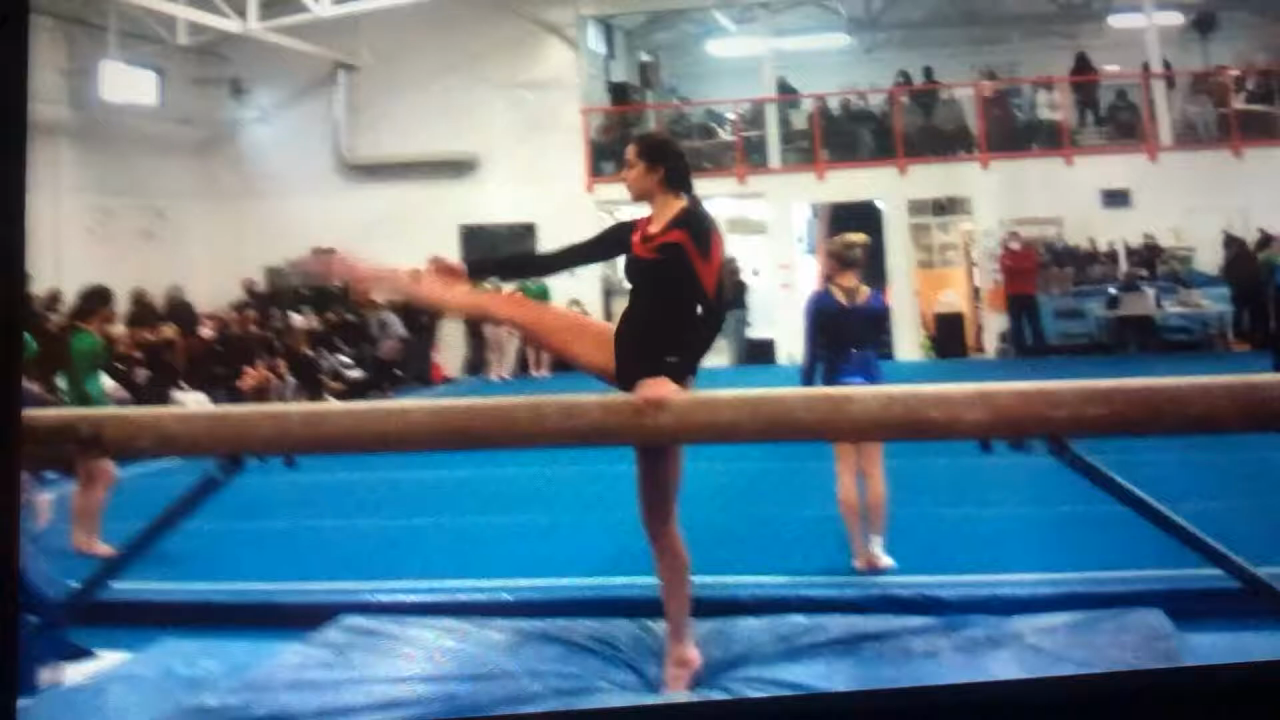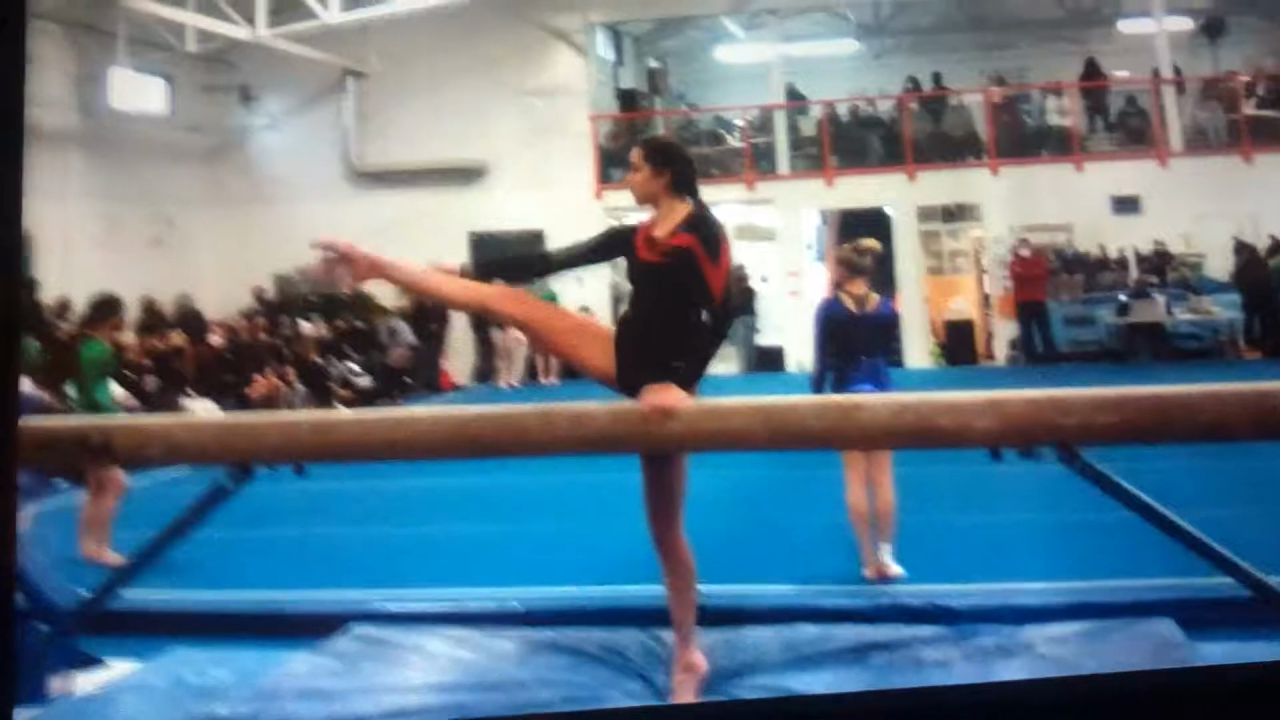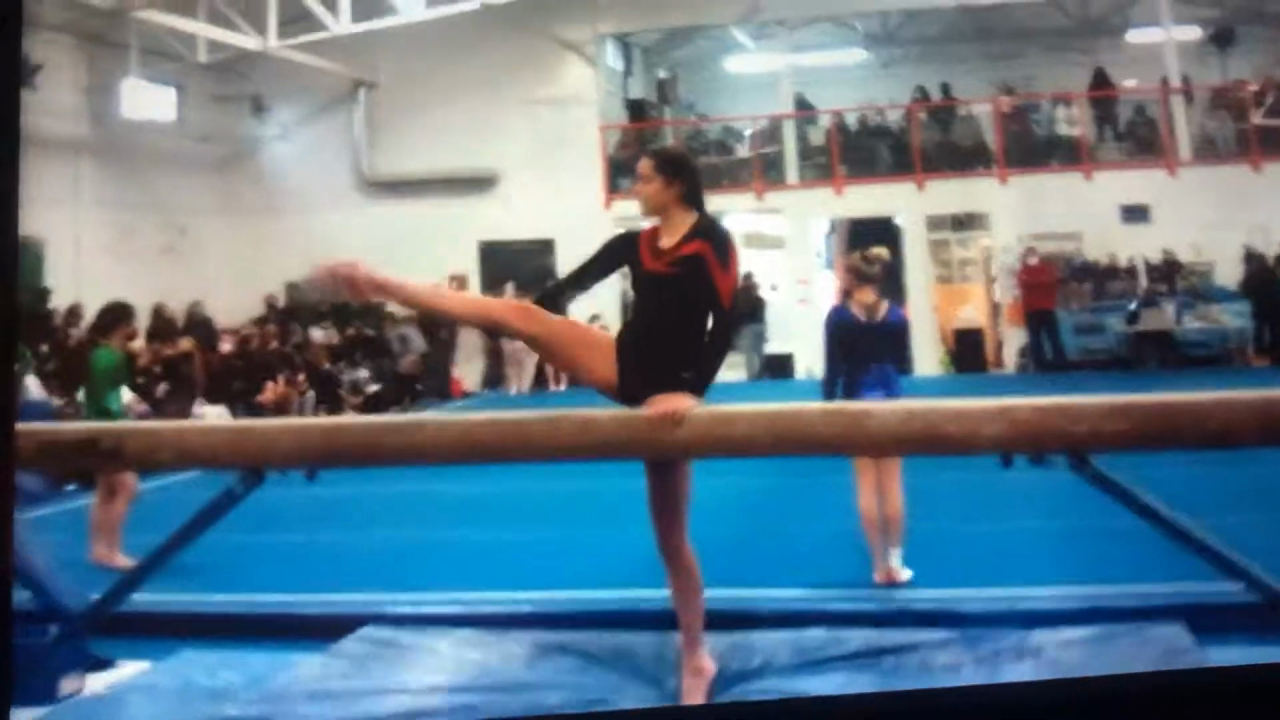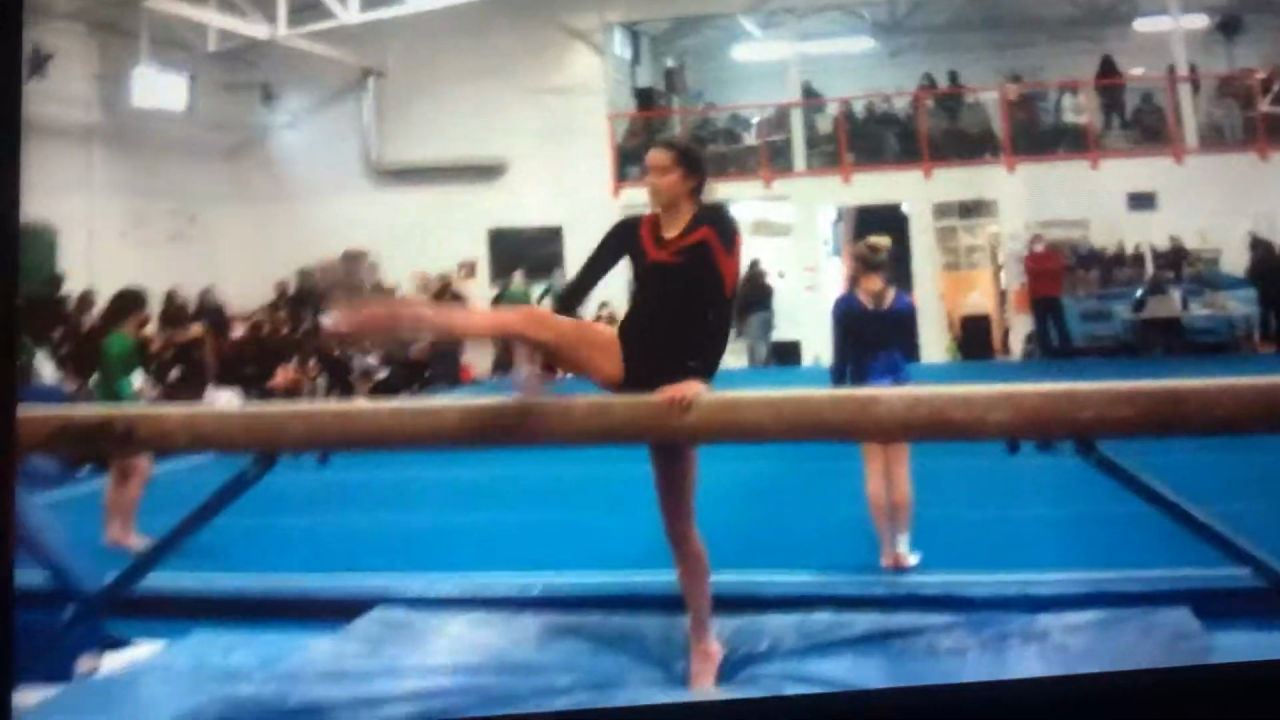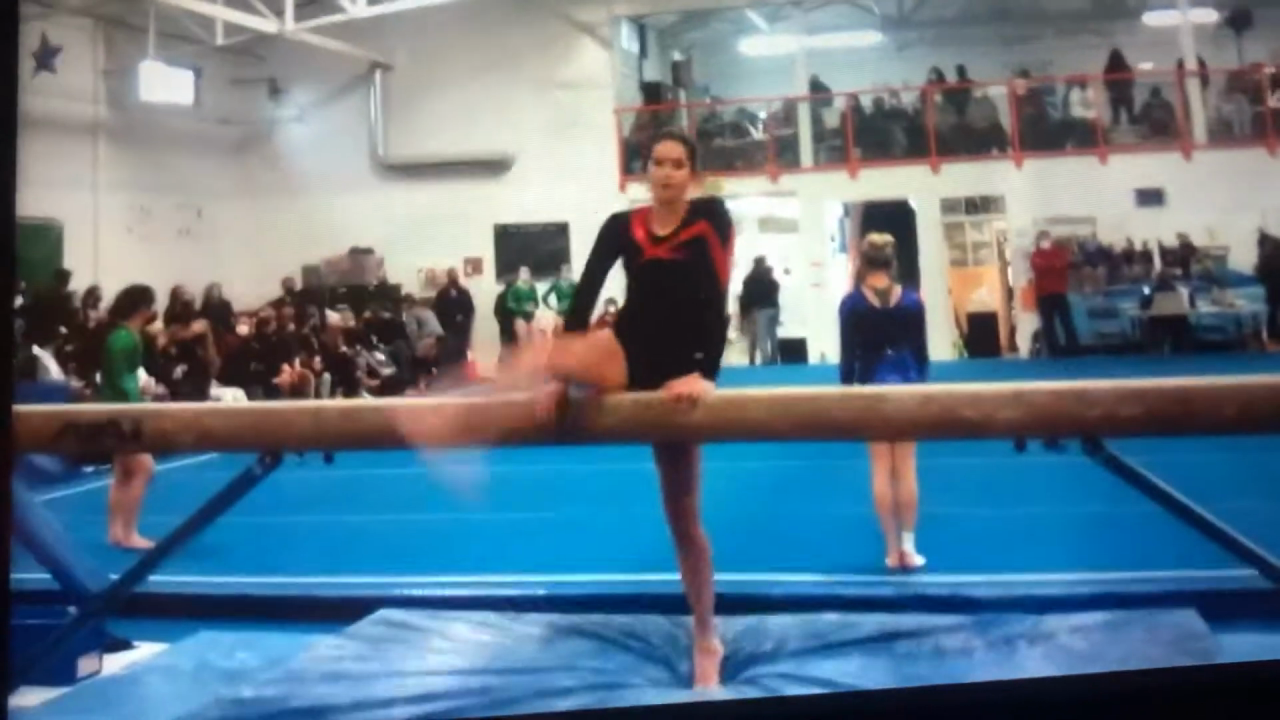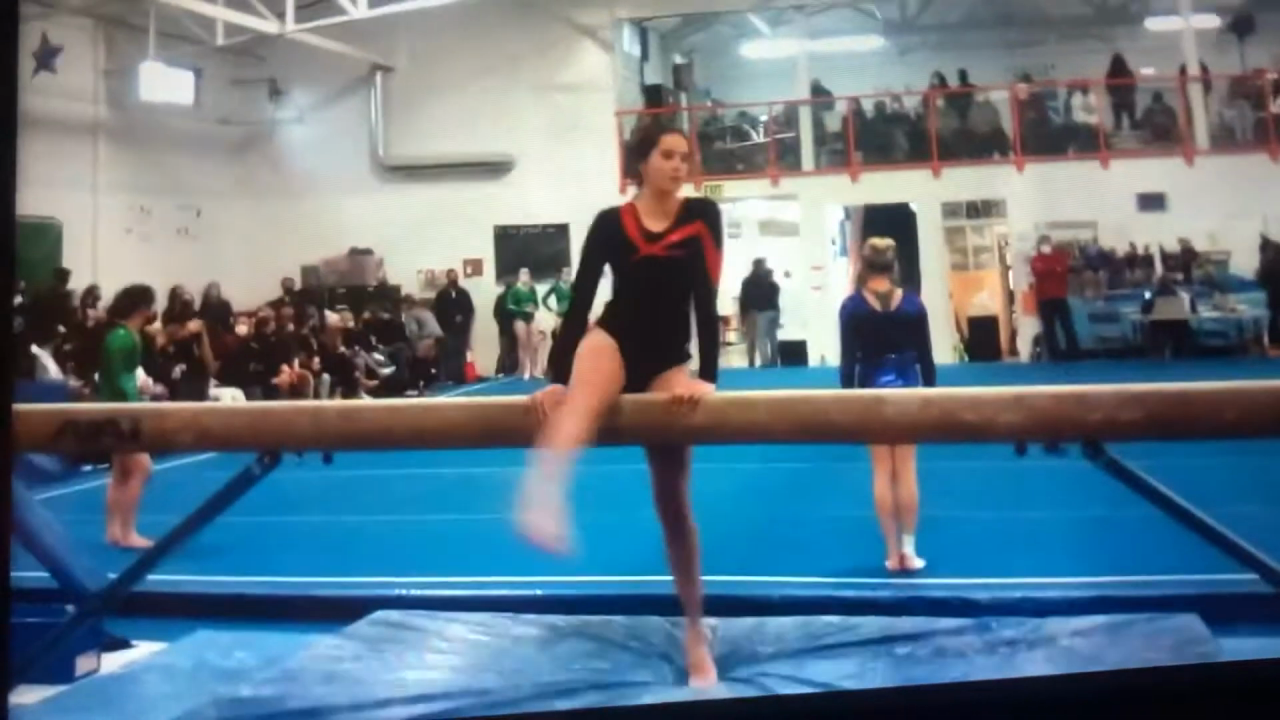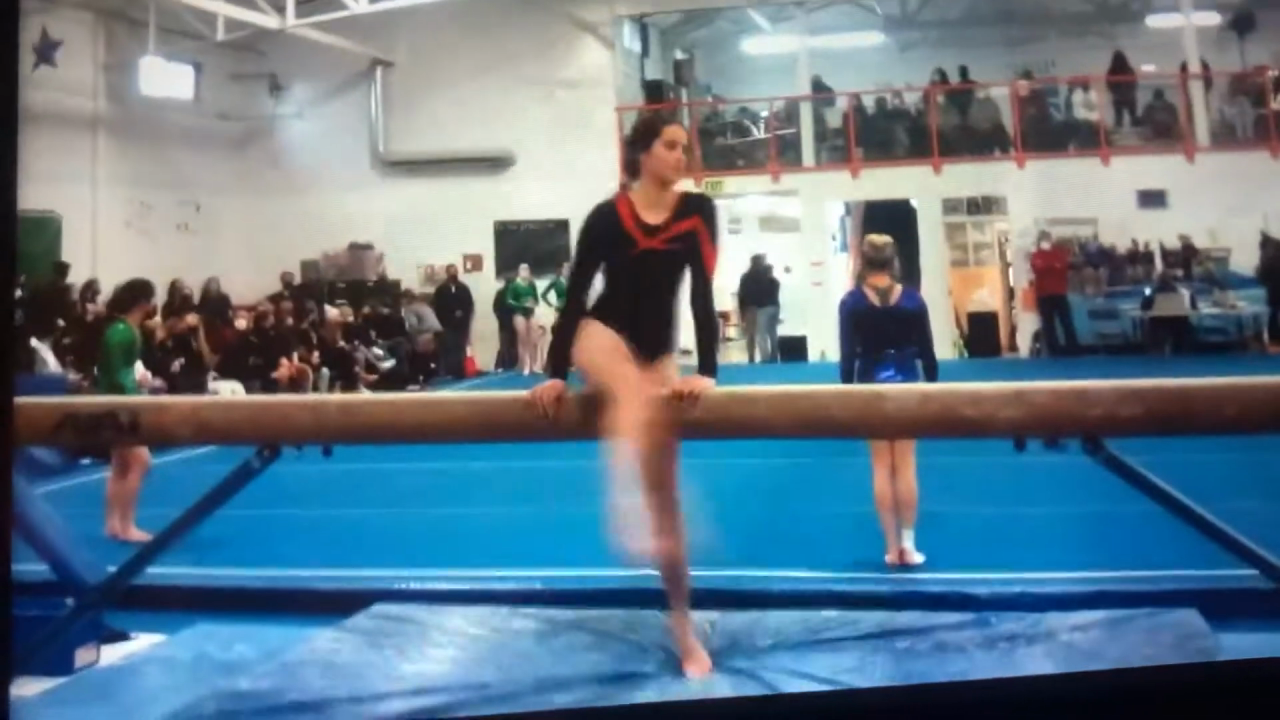
dt=0.1s
person 1, frame 1
left shoulder: (696, 226)
right shoulder: (633, 232)
left elbow: (713, 313)
right elbow: (556, 261)
left wrist: (676, 377)
left hip: (657, 375)
right hip: (621, 352)
left knee: (659, 518)
right knee: (502, 303)
left ankle: (680, 646)
right ankle: (375, 276)
person 1, frame 2
left shoulder: (703, 231)
right shoulder: (635, 234)
left elbow: (719, 318)
right elbow: (558, 261)
left wrist: (682, 383)
right wrist: (473, 272)
left hip: (661, 380)
right hip: (620, 356)
left knee: (666, 524)
right knee: (506, 300)
left ankle: (687, 652)
right ankle: (377, 266)
person 1, frame 3
left shoulder: (711, 240)
right shoulder: (633, 243)
left elbow: (722, 325)
right elbow: (570, 286)
left wrist: (692, 392)
right wrist: (534, 321)
left hip: (666, 391)
right hip: (619, 366)
left knee: (671, 532)
right knee: (513, 313)
left ankle: (695, 656)
right ankle: (376, 284)
person 1, frame 4
left shoulder: (715, 226)
right shoulder: (633, 230)
left elbow: (723, 310)
right elbow: (579, 289)
left wrist: (699, 377)
right wrist: (542, 351)
left hip: (671, 378)
right hip: (621, 357)
left knee: (678, 518)
right knee: (524, 318)
left ankle: (703, 642)
right ankle: (385, 318)
person 1, frame 5
left shoulder: (711, 217)
right shoulder: (621, 227)
left elbow: (715, 300)
right elbow: (584, 300)
left wrist: (706, 377)
right wrist: (555, 360)
left hip: (676, 368)
right hip: (622, 349)
left knee: (682, 510)
right knee: (550, 352)
left ankle: (705, 638)
person 1, frame 6
left shoulder: (702, 216)
right shoulder: (610, 223)
left elbow: (706, 299)
right elbow: (579, 301)
left wrist: (705, 378)
right wrist: (558, 380)
left hip: (665, 364)
right hip: (613, 344)
left knee: (673, 504)
right knee: (588, 390)
left ankle: (695, 634)
right ankle: (543, 496)
person 1, frame 7
left shoulder: (697, 210)
right shoulder: (608, 214)
left elbow: (704, 292)
right elbow: (575, 288)
left wrist: (705, 371)
right wrist: (555, 373)
left hip: (651, 348)
right hip: (602, 334)
left knee: (664, 492)
right knee: (639, 390)
left ankle: (681, 625)
right ankle: (633, 517)
person 2, frame 1
left shoulder: (820, 301)
right shoulder: (876, 300)
left elbow: (813, 352)
right elbow: (879, 344)
left wrist: (807, 391)
left hip: (836, 388)
right hip: (870, 386)
left knee: (846, 473)
right knee: (874, 471)
left ankle: (860, 552)
right ankle: (877, 549)
person 2, frame 2
left shoulder: (830, 308)
right shoulder: (886, 307)
left elbow: (823, 360)
right elbow: (889, 351)
left wrist: (817, 399)
left hip: (845, 396)
right hip: (880, 393)
left knee: (856, 481)
right knee: (883, 479)
left ankle: (869, 560)
right ankle: (886, 557)
person 2, frame 3
left shoulder: (839, 316)
right shoulder: (895, 314)
left elbow: (833, 368)
right elbow: (902, 362)
left wrist: (829, 406)
left hip: (855, 403)
right hip: (890, 401)
left knee: (867, 487)
right knee: (892, 485)
left ankle: (879, 565)
right ankle: (896, 562)
person 2, frame 4
left shoulder: (846, 304)
right shoulder: (903, 302)
left elbow: (841, 355)
right elbow: (911, 351)
left hip: (864, 389)
right hip: (897, 387)
left knee: (875, 472)
right knee: (899, 471)
left ankle: (887, 550)
right ankle: (903, 548)
person 2, frame 5
left shoulder: (852, 303)
right shoulder: (911, 299)
left elbow: (849, 355)
right elbow: (920, 350)
right wrist: (918, 381)
left hip: (871, 388)
right hip: (906, 385)
left knee: (881, 470)
right knee: (905, 469)
left ankle: (892, 549)
right ankle: (908, 547)
person 2, frame 6
left shoulder: (853, 306)
right shoulder: (913, 303)
left elbow: (848, 358)
right elbow: (925, 355)
right wrist: (929, 392)
left hip: (871, 391)
right hip: (906, 389)
left knee: (882, 473)
right knee: (906, 471)
left ankle: (892, 552)
right ankle: (909, 550)
person 2, frame 7
left shoulder: (852, 302)
right shoulder: (912, 299)
left elbow: (847, 353)
right elbow: (926, 350)
left hip: (870, 386)
right hip: (906, 385)
left knee: (881, 469)
right knee: (905, 467)
left ankle: (891, 547)
right ankle: (907, 545)
person 3, frame 1
left shoulder: (84, 337)
right shoulder: (85, 341)
right elbow: (81, 385)
right wrist: (102, 403)
left knee: (86, 479)
right knee: (105, 475)
left ankle: (79, 537)
right ankle: (91, 539)
person 3, frame 2
left shoulder: (94, 345)
right shoulder: (95, 349)
right elbow: (91, 393)
right wrist: (112, 409)
left knee: (97, 487)
right knee: (115, 483)
left ankle: (88, 545)
right ankle: (100, 547)
person 3, frame 3
left shoulder: (107, 353)
right shoulder: (106, 356)
left elbow: (109, 394)
right elbow: (102, 400)
left wrist: (124, 407)
right wrist: (122, 414)
left knee: (107, 491)
right knee: (126, 487)
left ankle: (99, 549)
right ankle: (111, 551)
person 3, frame 4
left shoulder: (123, 339)
right shoulder: (119, 342)
left elbow: (122, 379)
right elbow: (115, 385)
left wrist: (136, 393)
right wrist: (133, 400)
left knee: (120, 473)
right knee: (139, 470)
left ankle: (113, 530)
right ankle: (126, 532)
person 3, frame 5
left shoulder: (130, 335)
right shoulder: (123, 338)
left elbow: (127, 376)
right elbow: (119, 382)
left wrist: (139, 389)
right wrist: (137, 401)
left knee: (123, 473)
right knee: (143, 469)
left ankle: (116, 531)
right ankle: (129, 533)
person 3, frame 6
left shoulder: (129, 335)
right shoulder: (121, 337)
left elbow: (126, 376)
right elbow: (117, 381)
left wrist: (138, 388)
right wrist: (136, 401)
left knee: (121, 472)
right knee: (140, 468)
left ankle: (113, 530)
right ankle: (127, 532)
person 3, frame 7
left shoulder: (130, 329)
right shoulder: (121, 332)
left elbow: (124, 370)
right elbow: (116, 375)
left wrist: (136, 382)
right wrist: (134, 390)
left knee: (121, 465)
right knee: (139, 462)
left ankle: (113, 523)
right ankle: (126, 526)
